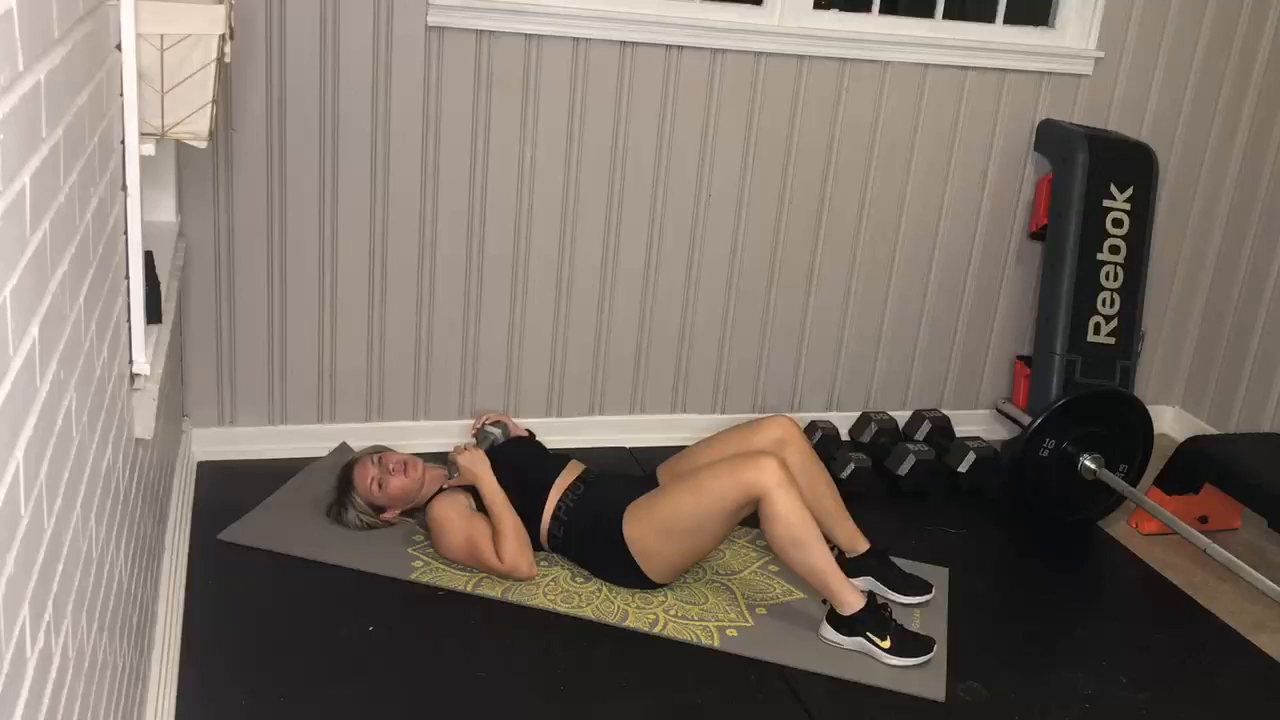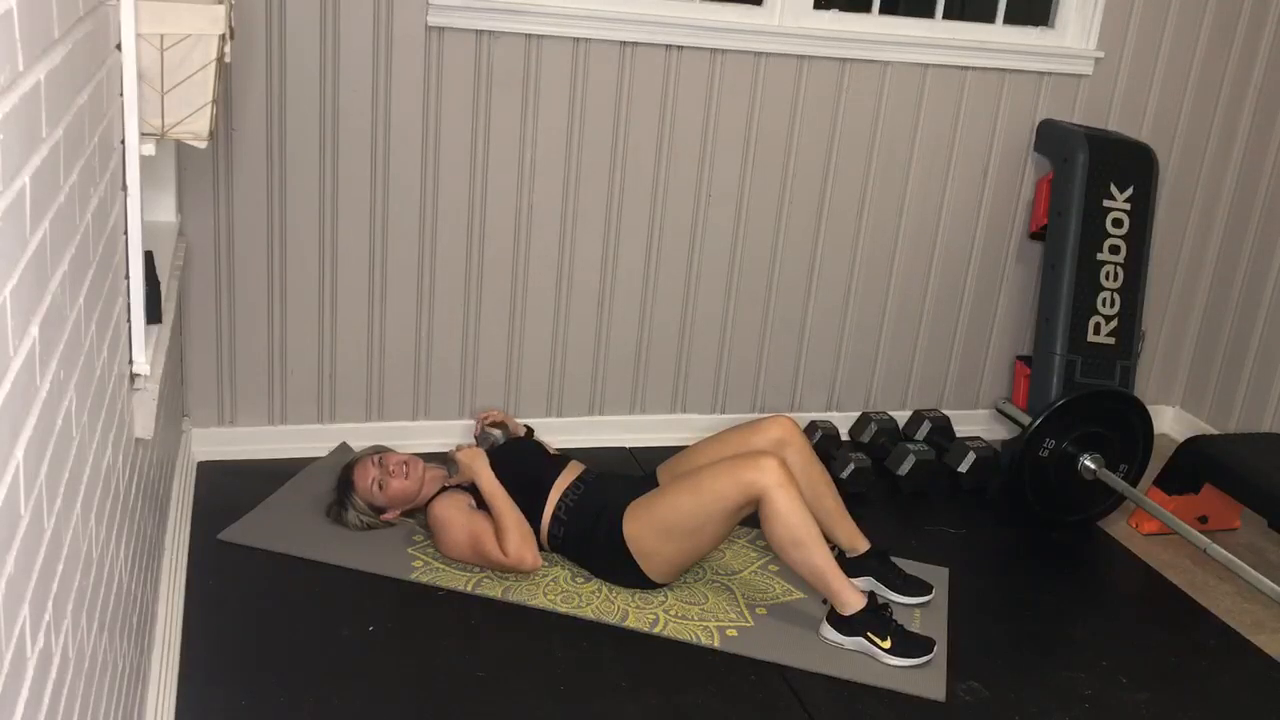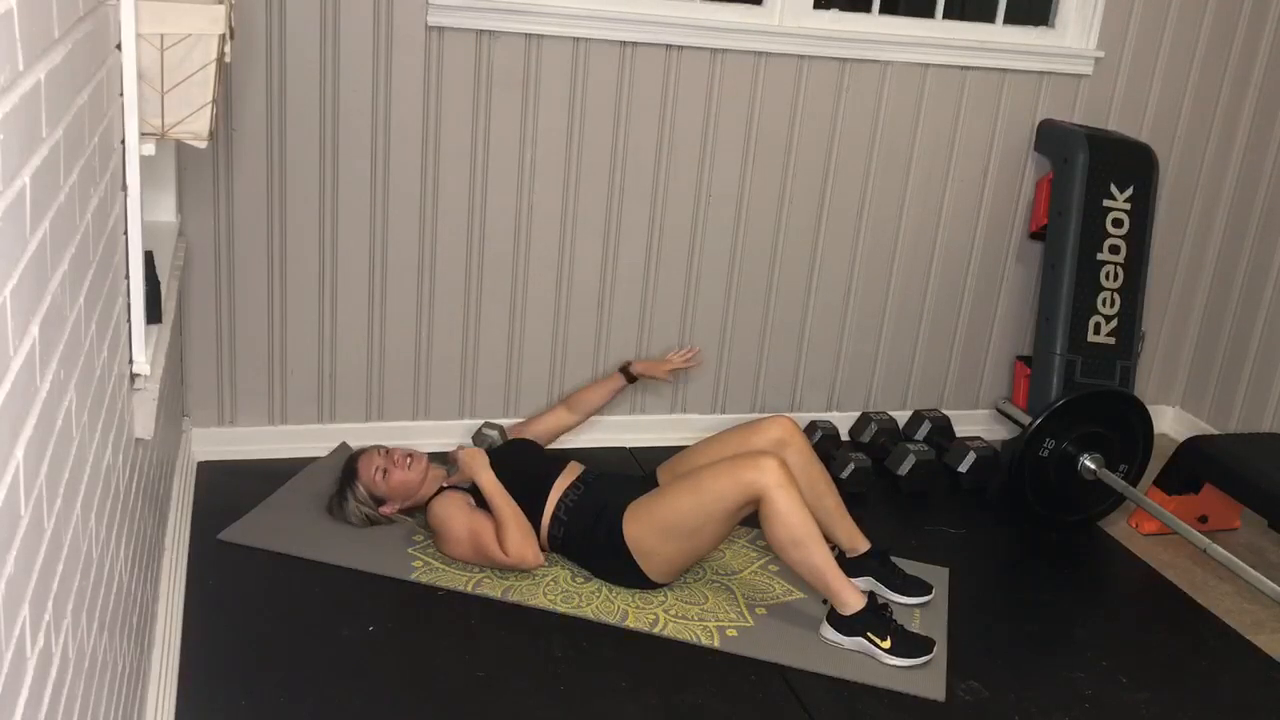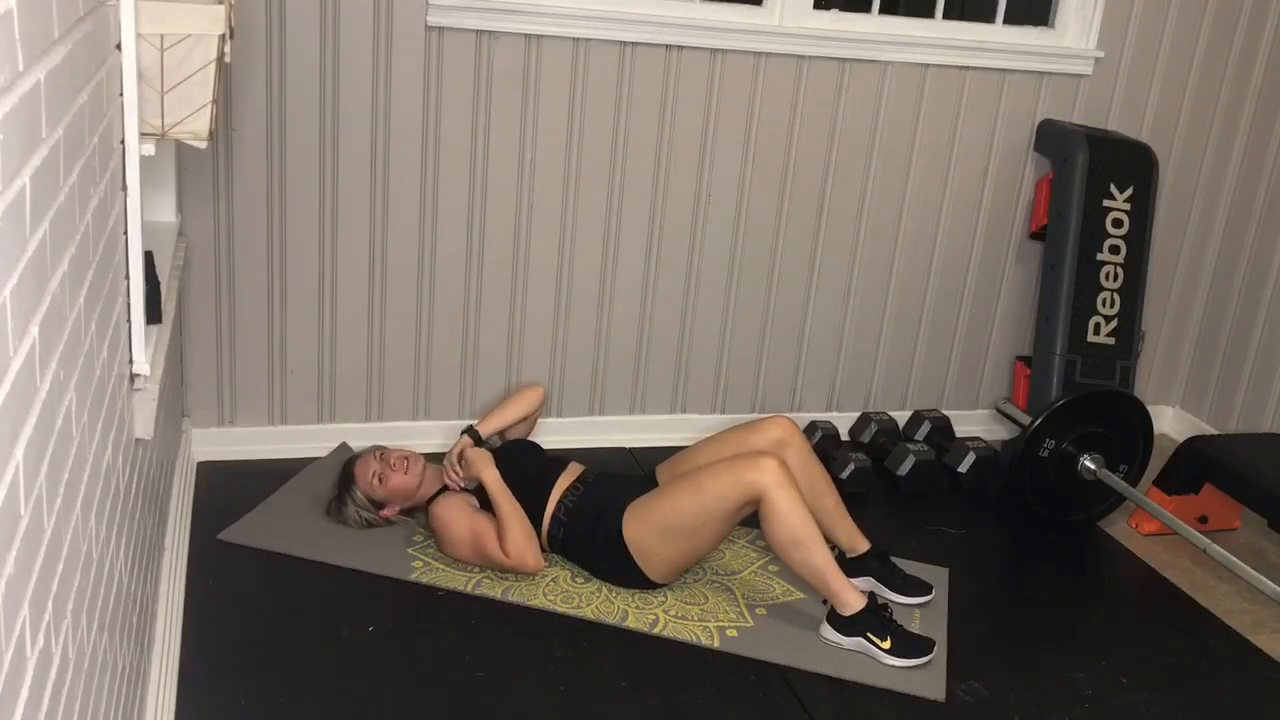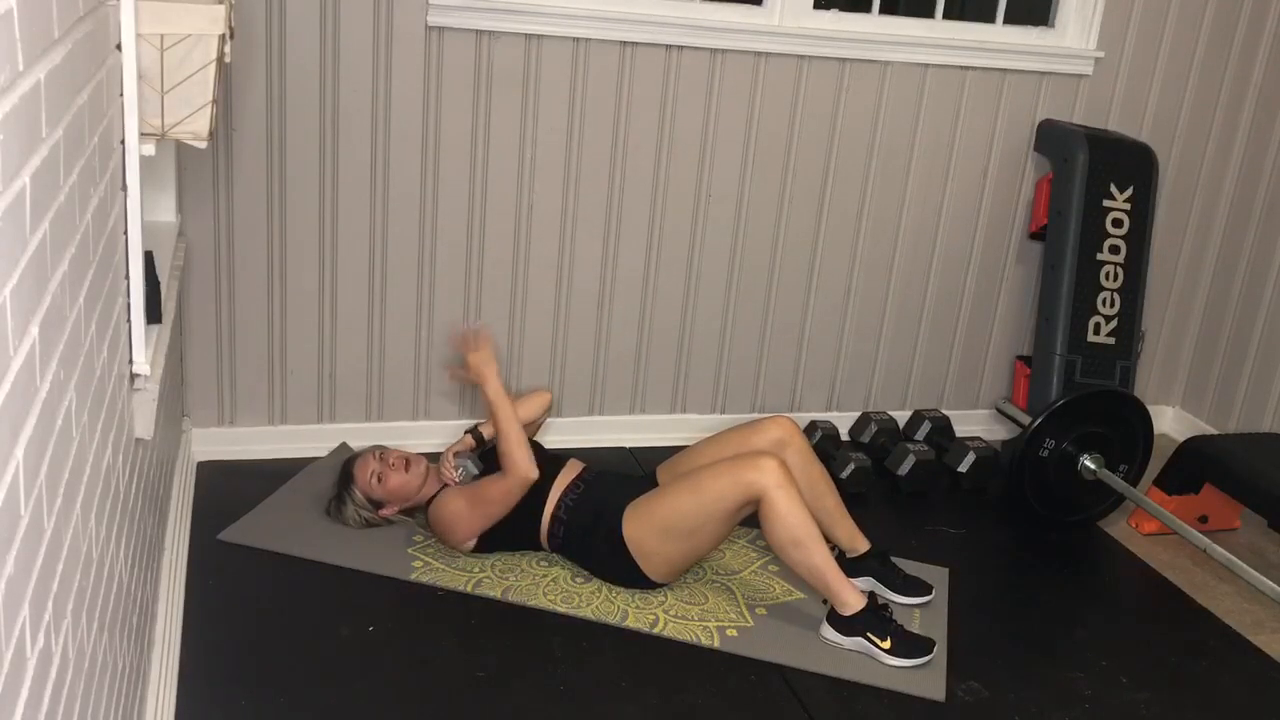
dt=1s
person 1, frame 1
left shoulder: (460, 471)
right shoulder: (444, 514)
right elbow: (520, 563)
left wrist: (516, 434)
right wrist: (486, 477)
left hip: (634, 490)
right hip: (618, 540)
left knee: (780, 430)
right knee: (764, 472)
left ankle: (860, 559)
right ankle: (851, 615)
person 1, frame 2
left shoulder: (461, 472)
right shoulder: (445, 514)
right elbow: (525, 556)
left wrist: (518, 431)
right wrist: (484, 475)
left hip: (632, 490)
right hip: (619, 540)
left knee: (780, 431)
right knee: (765, 473)
left ankle: (860, 559)
right ankle: (851, 614)
person 1, frame 3
left shoulder: (491, 451)
right shoulder: (447, 514)
left elbow: (570, 410)
right elbow: (525, 554)
left wrist: (633, 372)
right wrist: (484, 476)
left hip: (635, 491)
right hip: (621, 542)
left knee: (780, 432)
right knee: (764, 473)
left ankle: (860, 560)
right ankle: (851, 615)
person 1, frame 4
left shoulder: (474, 455)
right shoulder: (447, 514)
left elbow: (533, 393)
right elbow: (526, 558)
left wrist: (473, 436)
right wrist: (488, 476)
left hip: (637, 489)
right hip: (620, 541)
left knee: (780, 431)
right knee: (764, 472)
left ankle: (861, 560)
right ankle: (852, 616)
person 1, frame 5
right shoulder: (449, 511)
left elbow: (541, 401)
right elbow: (524, 474)
left wrist: (471, 438)
right wrist: (489, 381)
left hip: (637, 489)
right hip: (618, 541)
left knee: (780, 431)
right knee: (764, 474)
left ankle: (861, 558)
right ankle: (851, 613)
